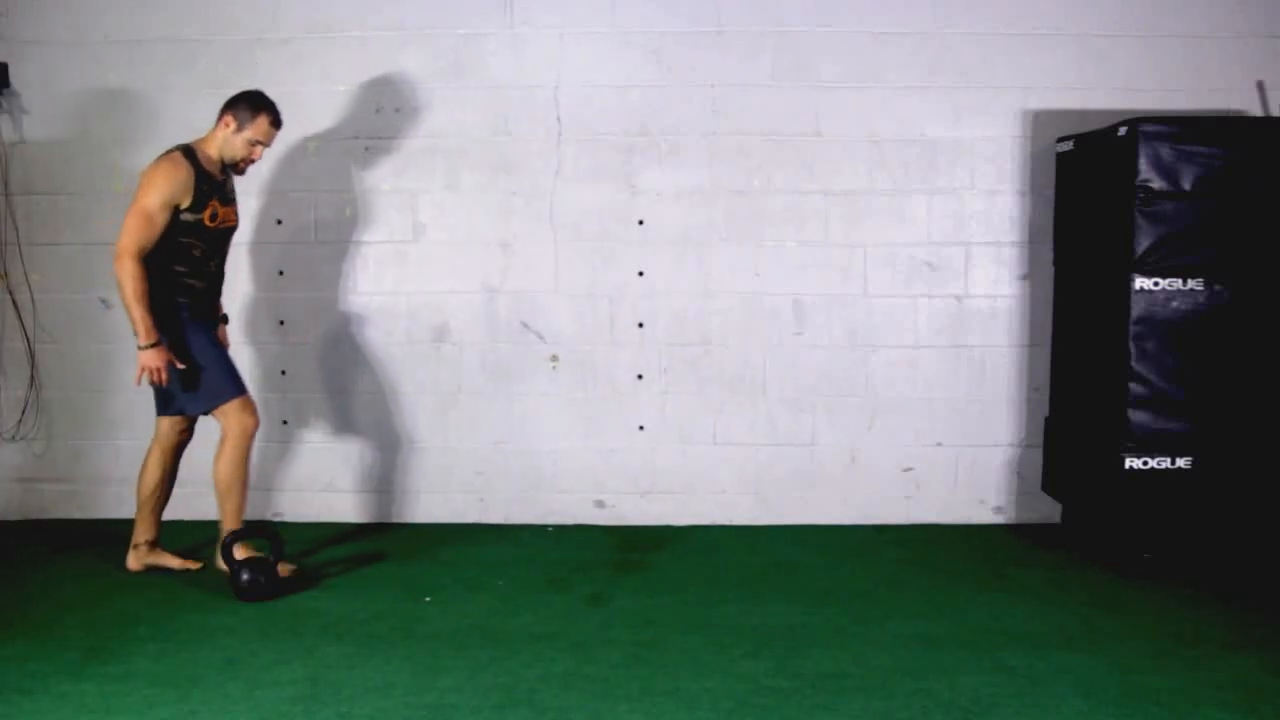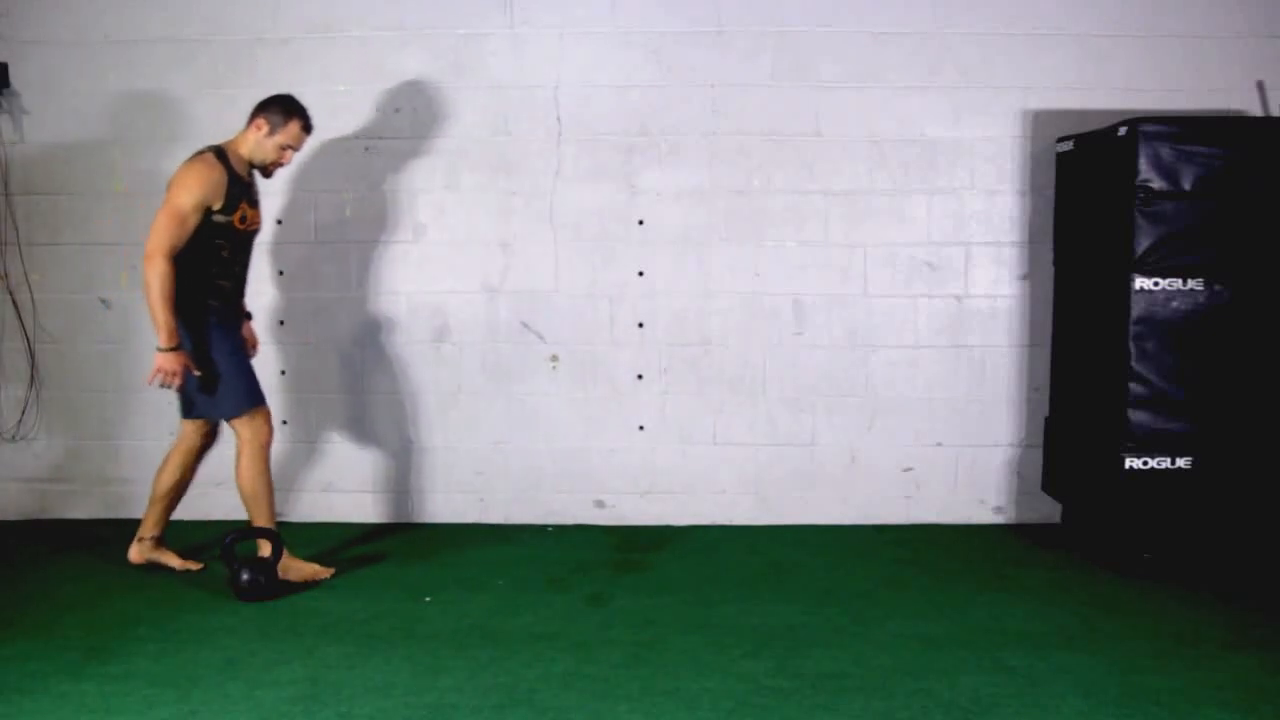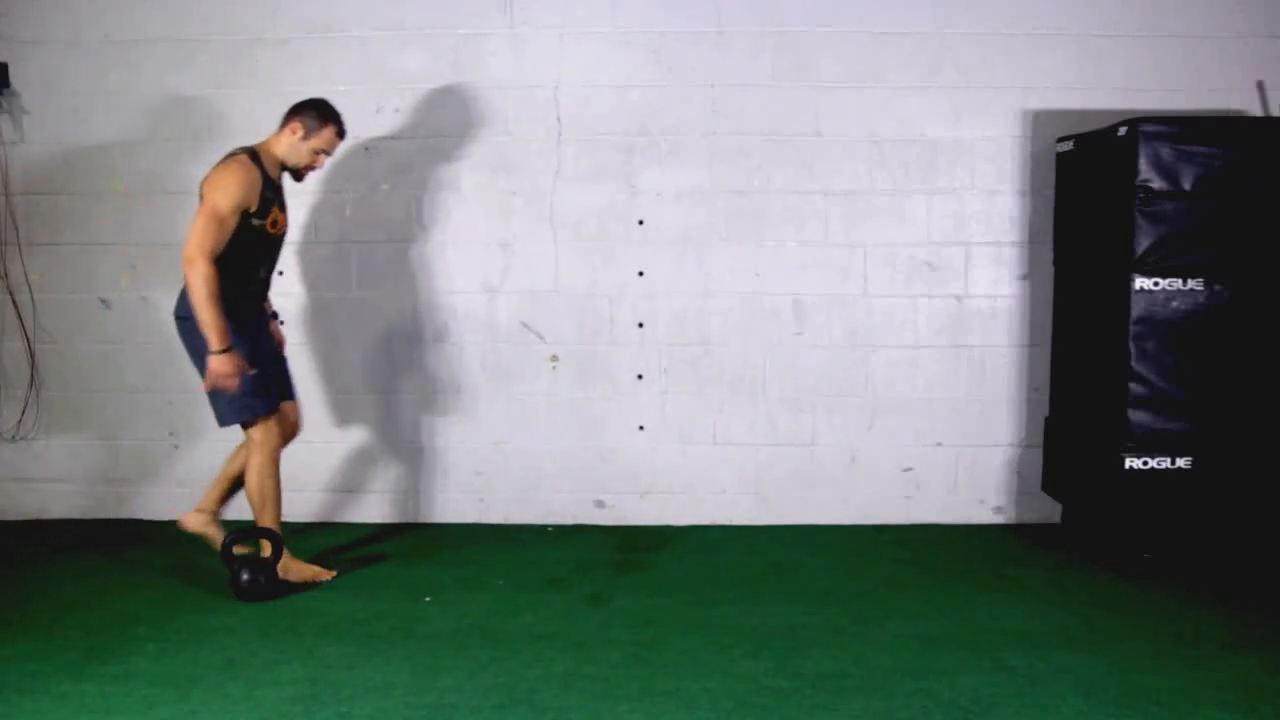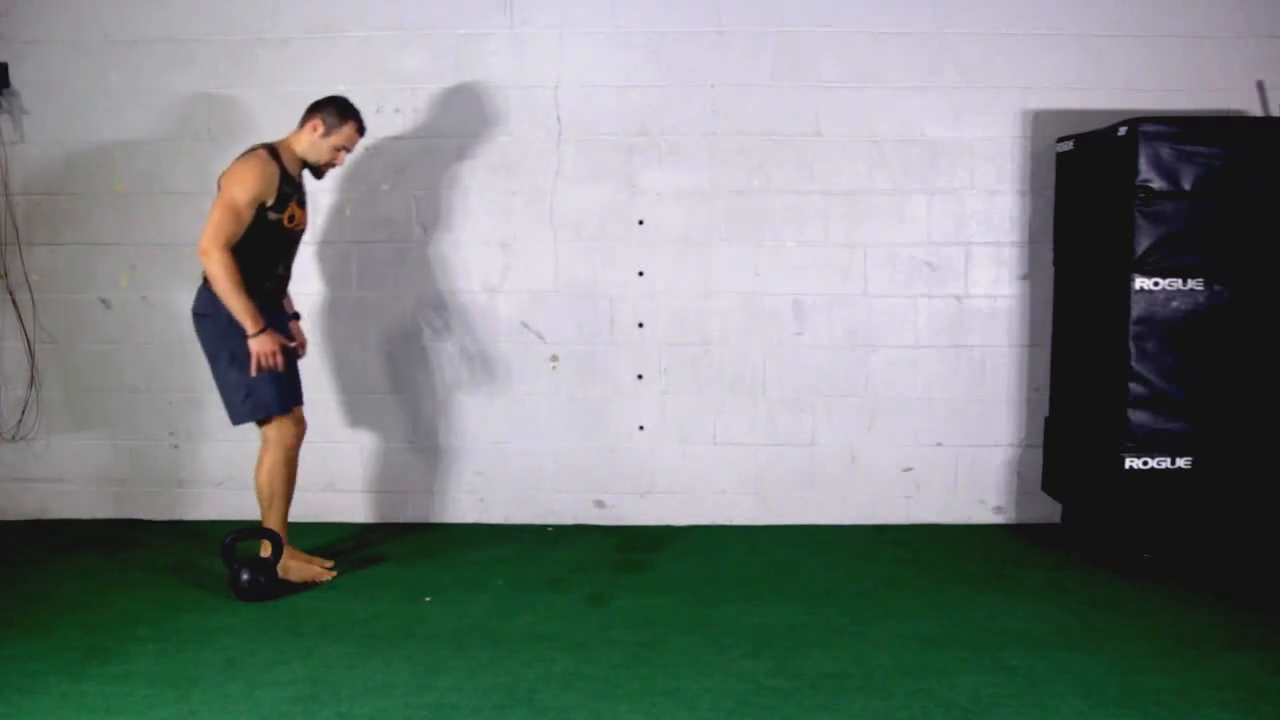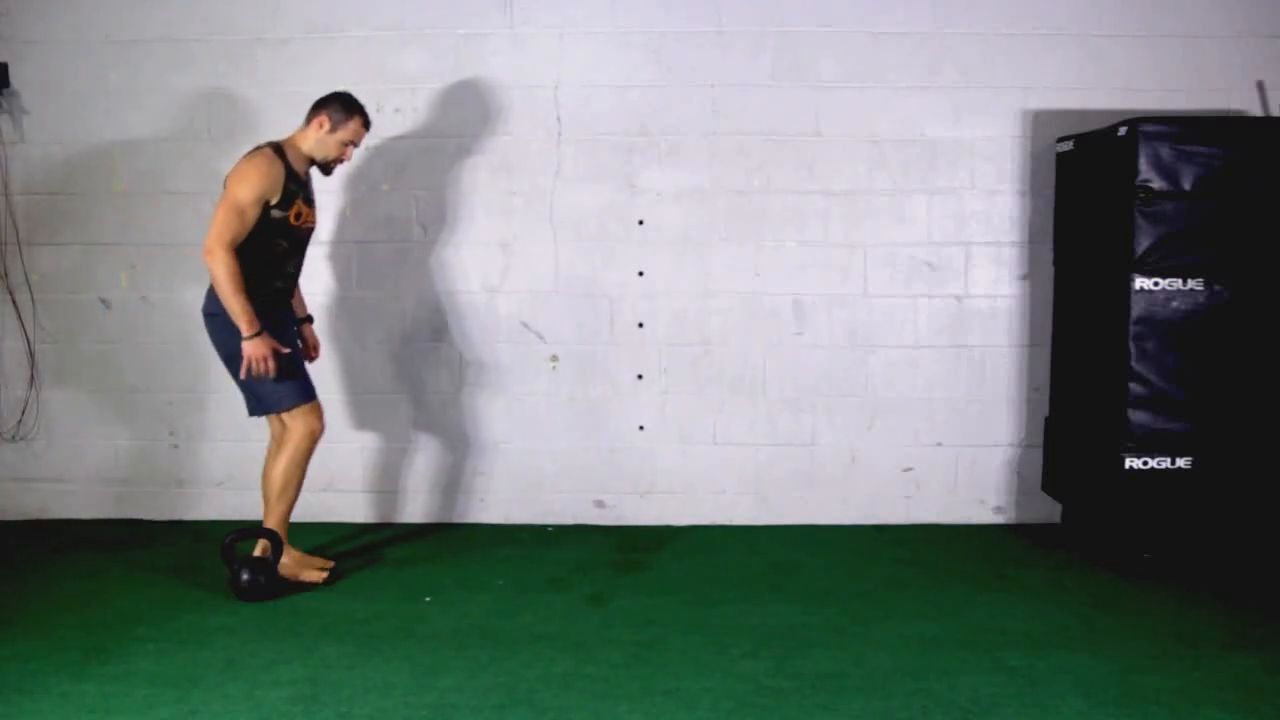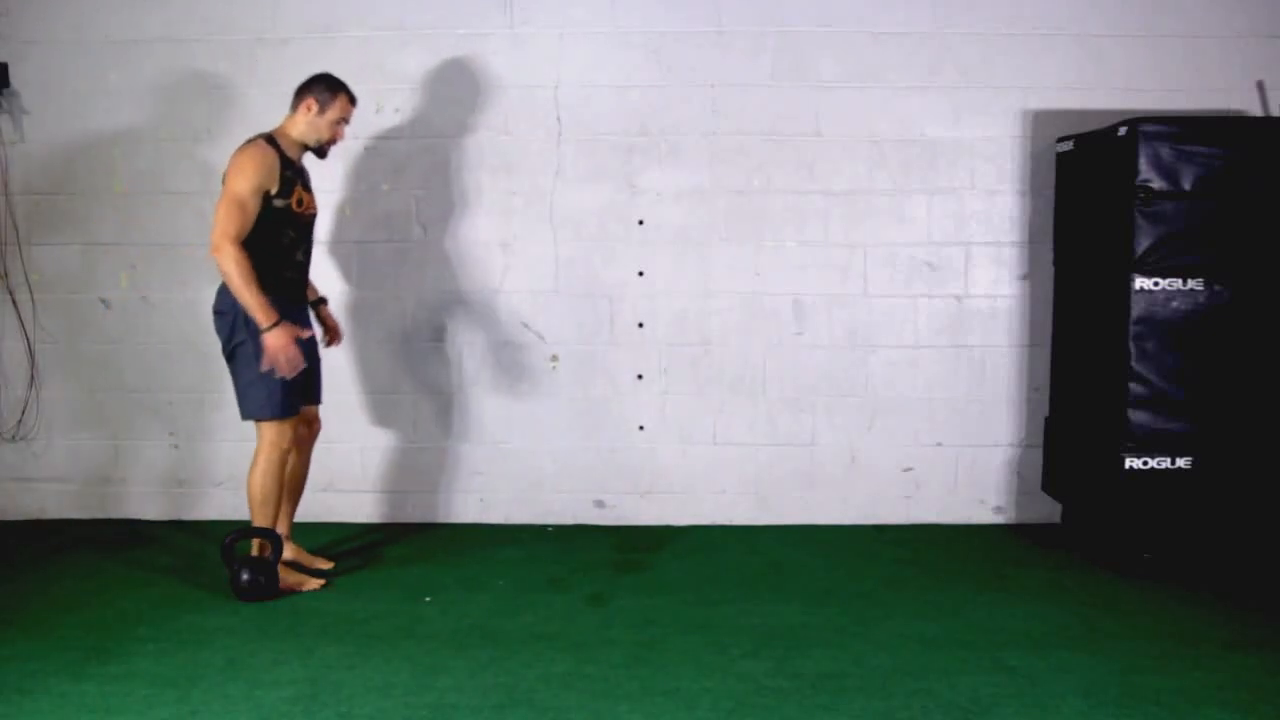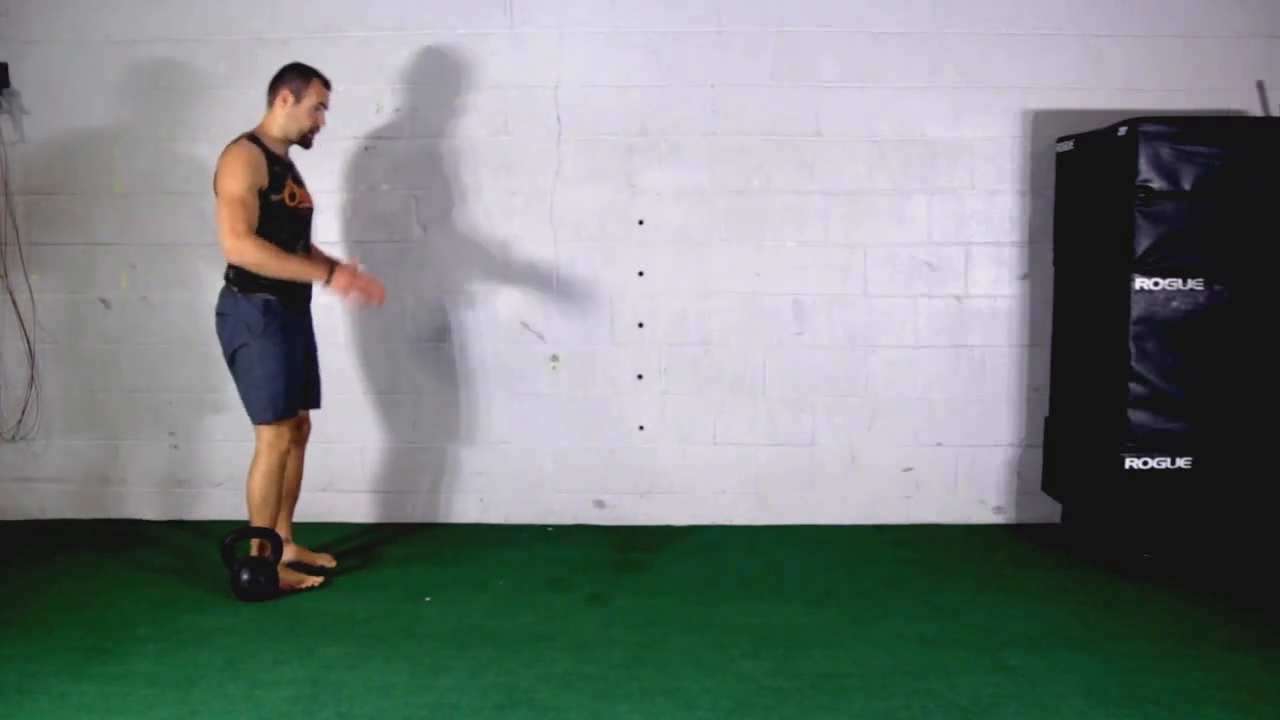
dt=0.2s
person 1, frame 1
left shoulder: (225, 178)
right shoulder: (173, 172)
right elbow: (127, 256)
left wrist: (218, 317)
right wrist: (148, 340)
left hip: (194, 318)
right hip: (171, 319)
left knee: (174, 432)
right knee: (241, 419)
left ankle: (143, 546)
right ankle: (234, 544)
person 1, frame 2
left shoulder: (246, 179)
right shoulder: (204, 173)
right elbow: (157, 256)
left wrist: (242, 317)
right wrist: (168, 343)
left hip: (218, 319)
right hip: (196, 321)
left knee: (197, 435)
right knee: (255, 429)
left ankle: (147, 540)
right ankle: (270, 553)
person 1, frame 3
left shoulder: (272, 180)
right shoulder: (239, 174)
right elbow: (197, 259)
left wrist: (267, 316)
right wrist: (218, 346)
left hip: (244, 316)
right hip: (216, 320)
left knee: (285, 423)
right knee: (264, 432)
left ankle: (206, 511)
right ankle: (276, 556)
person 1, frame 4
left shoulder: (294, 178)
right shoulder: (258, 169)
right elbow: (212, 249)
left wrist: (288, 317)
right wrist: (255, 329)
left hip: (262, 312)
right hip: (230, 315)
left knee: (290, 429)
right knee: (281, 432)
left ankle: (276, 541)
right ankle: (277, 555)
person 1, frame 5
left shoulder: (303, 178)
right shoulder: (263, 168)
right elbow: (217, 250)
left wrist: (303, 320)
right wrist: (251, 332)
left hip: (273, 314)
right hip: (240, 317)
left knee: (287, 430)
right knee: (305, 423)
left ankle: (279, 545)
right ankle: (269, 547)
person 1, frame 6
left shoulder: (297, 167)
right shoulder: (258, 159)
right elbow: (225, 246)
left wrist: (318, 305)
right wrist: (271, 325)
left hip: (287, 312)
right hip: (254, 316)
left knee: (305, 426)
right knee: (277, 435)
left ankle: (283, 542)
right ankle: (258, 560)
person 1, frame 7
left shoulder: (283, 163)
right shoulder: (244, 157)
right elbow: (237, 245)
left wrist: (342, 271)
right wrist: (328, 276)
left hip: (289, 311)
right hip: (254, 312)
left knee: (296, 431)
right knee: (276, 438)
left ankle: (284, 543)
right ankle: (259, 562)
